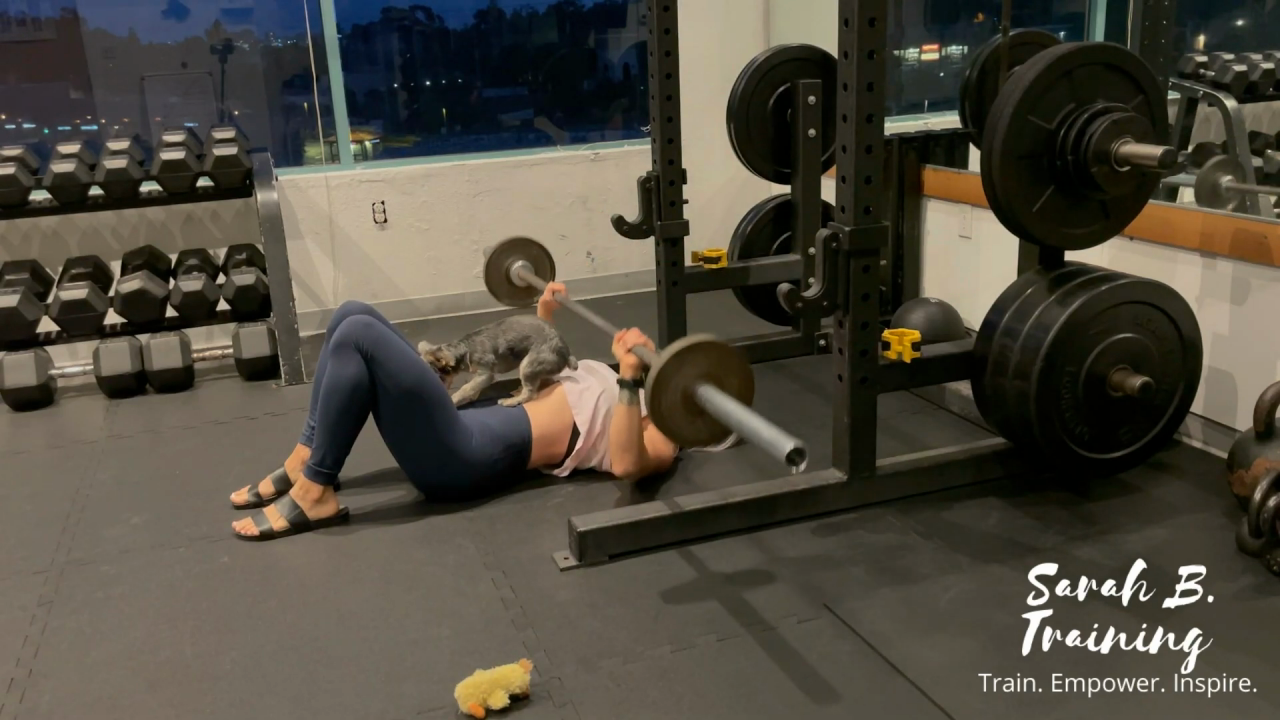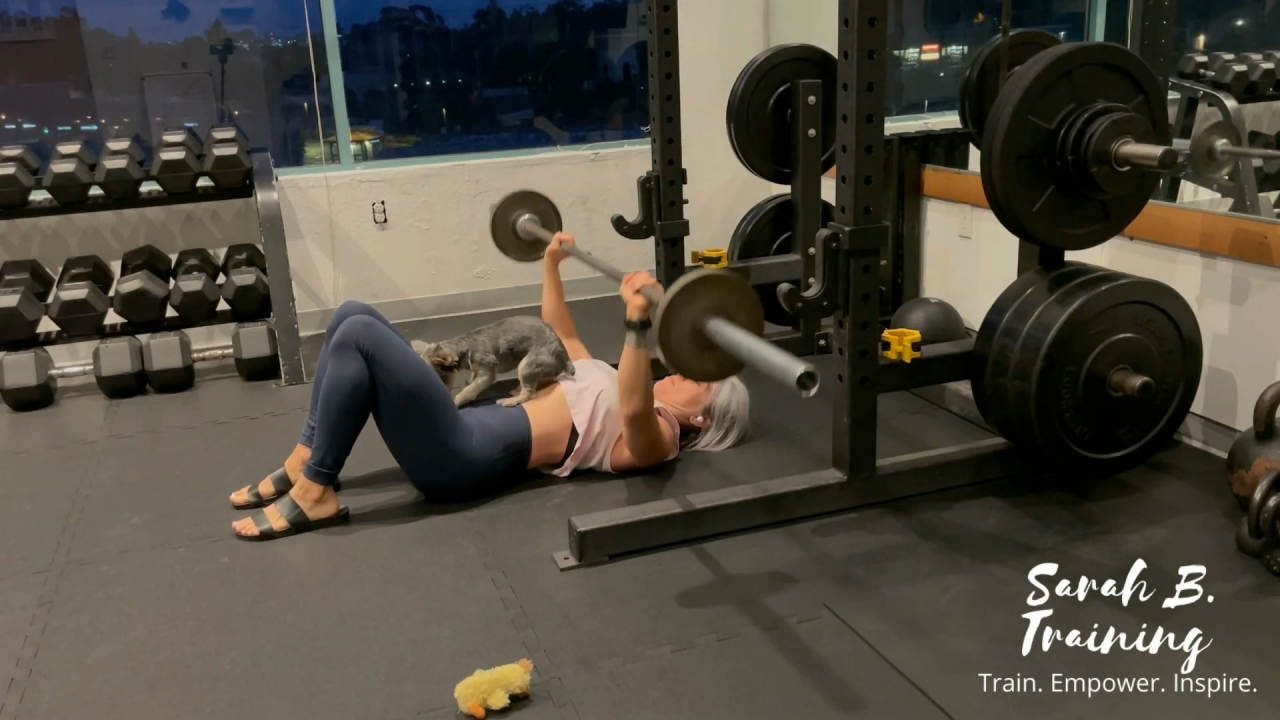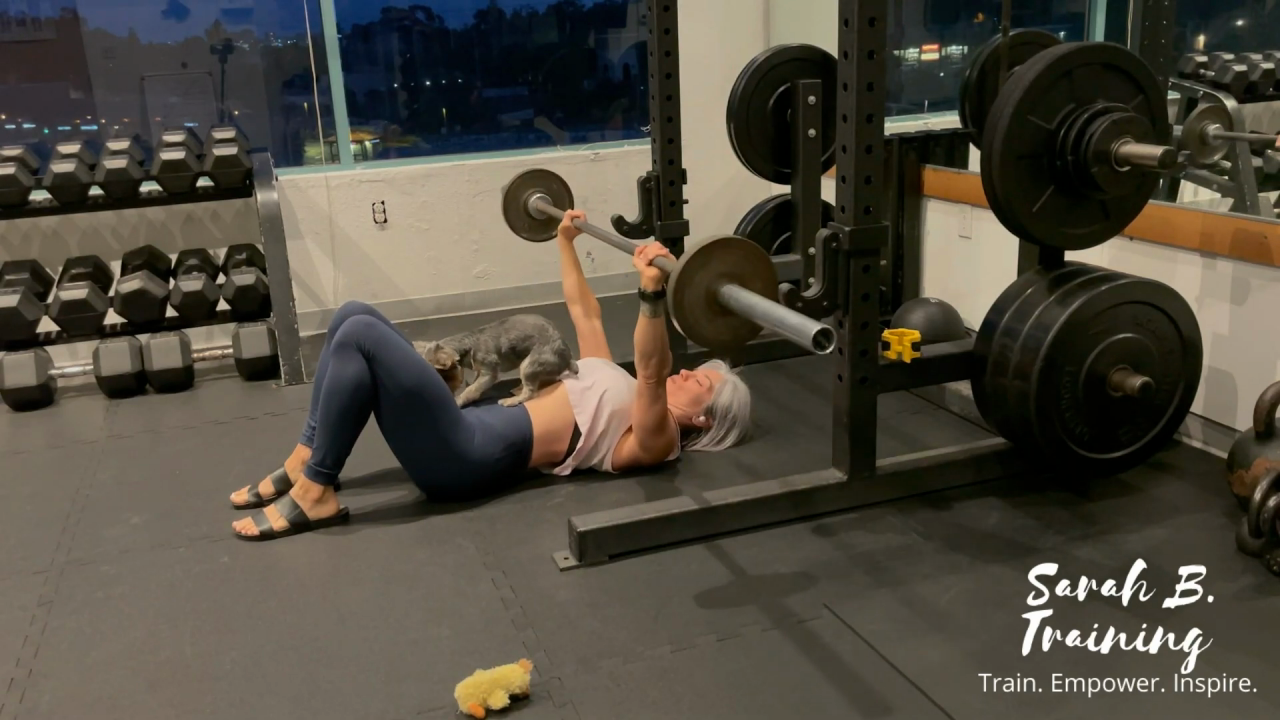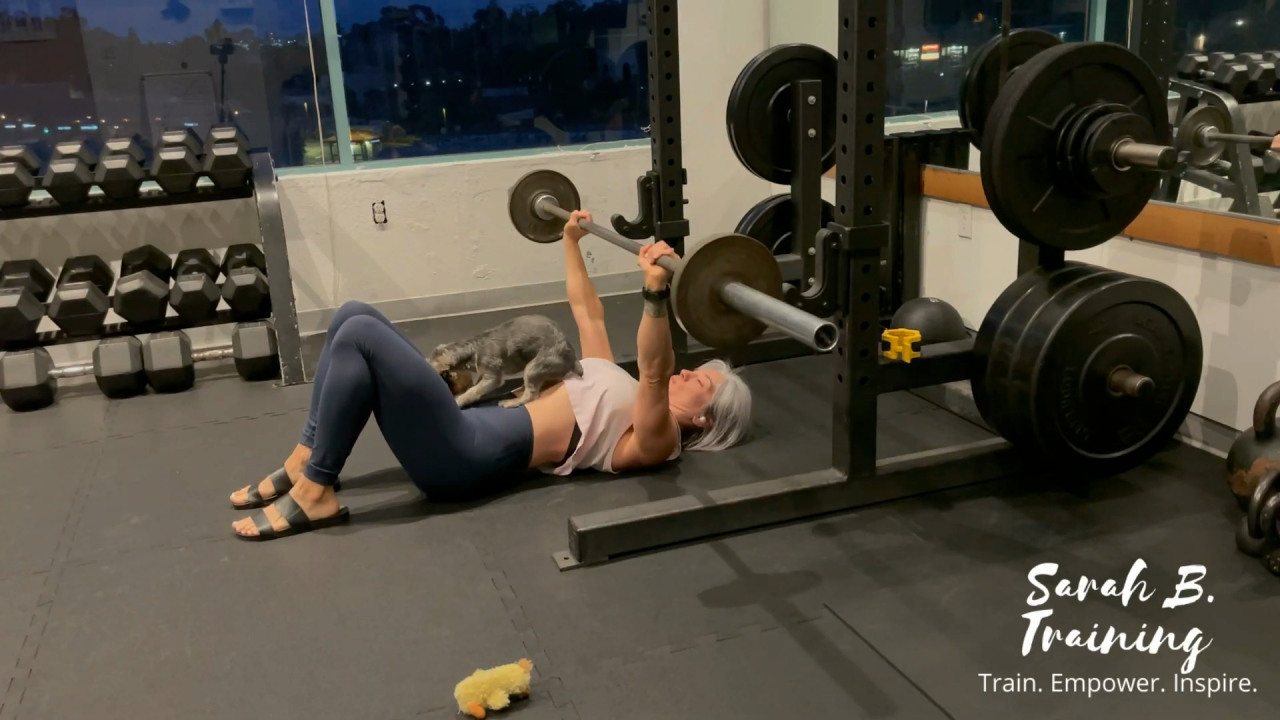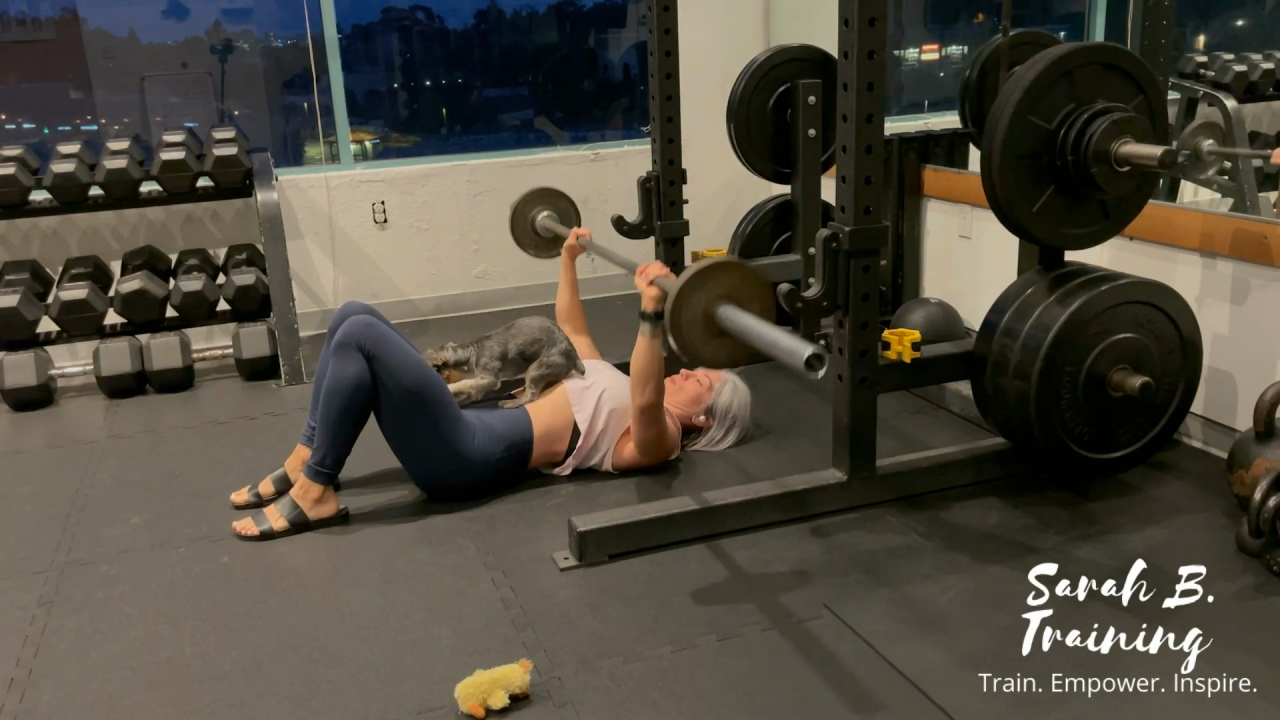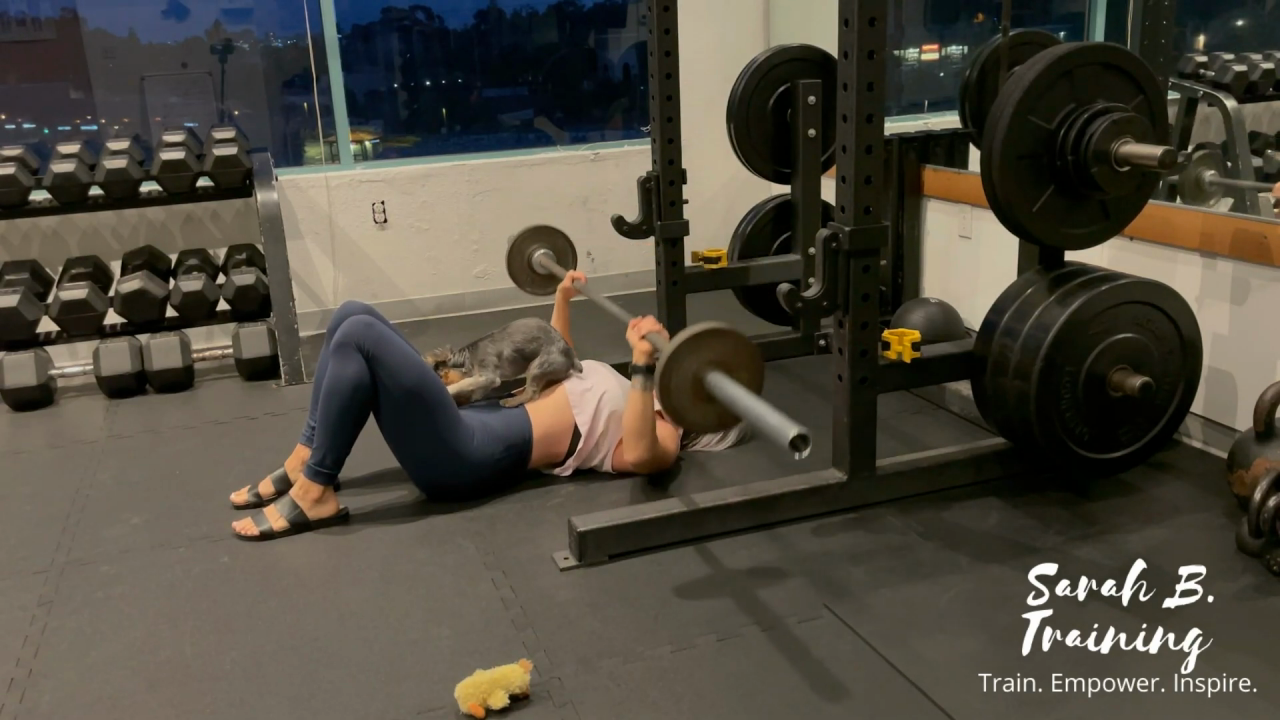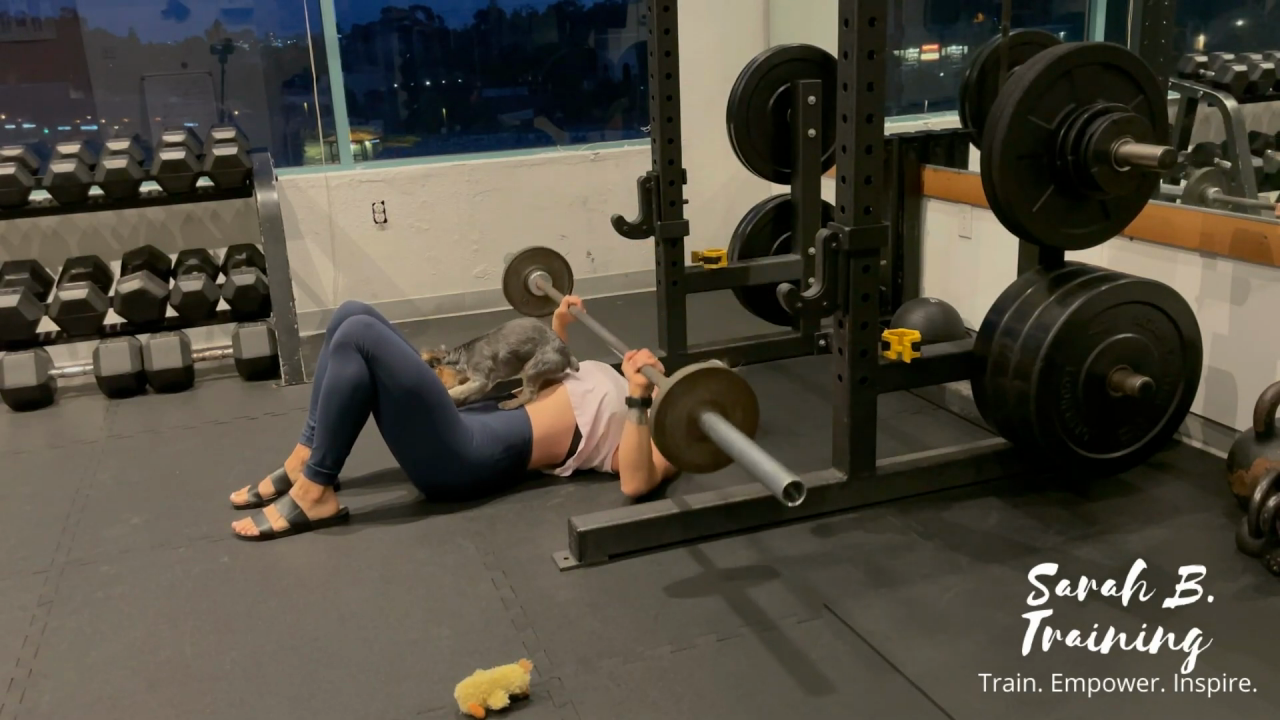
dt=0.2s
person 1, frame 1
left shoulder: (658, 437)
right shoulder: (625, 395)
left elbow: (627, 466)
left wrist: (632, 378)
right wrist: (544, 316)
left hip: (465, 457)
right hip: (469, 421)
left knee: (356, 335)
right knee: (354, 316)
left ankle: (314, 494)
right ankle: (299, 465)
person 1, frame 2
left shoulder: (656, 437)
right shoulder: (620, 388)
left elbow: (633, 409)
right elbow: (556, 330)
left wrist: (639, 321)
right wrist: (551, 265)
left hip: (467, 457)
right hip: (469, 424)
left knee: (358, 334)
right knee: (353, 314)
left ankle: (315, 494)
right ankle: (302, 464)
person 1, frame 3
left shoulder: (656, 437)
right shoulder: (621, 391)
left elbow: (651, 372)
right elbow: (584, 311)
left wrist: (652, 293)
right wrist: (565, 242)
left hip: (469, 457)
right hip: (471, 424)
left knee: (360, 336)
right knee: (354, 315)
left ankle: (315, 495)
right ankle: (302, 465)
person 1, frame 4
left shoulder: (656, 438)
right shoulder: (619, 389)
left elbow: (655, 372)
right elbow: (587, 312)
left wrist: (656, 291)
right wrist: (571, 242)
left hip: (469, 456)
right hip: (471, 424)
left knee: (360, 336)
right knee: (354, 315)
left ankle: (315, 494)
right ankle: (302, 465)
person 1, frame 5
left shoulder: (657, 439)
right shoulder: (619, 396)
left elbow: (647, 399)
right elbow: (571, 327)
left wrist: (652, 312)
right wrist: (569, 259)
left hip: (469, 457)
right hip: (471, 423)
left knee: (360, 333)
right knee: (353, 315)
left ankle: (315, 494)
right ankle: (301, 464)
person 1, frame 6
left shoulder: (661, 444)
right shoulder: (623, 397)
left elbow: (640, 450)
left wrist: (644, 365)
right wrist: (563, 297)
left hip: (469, 457)
right hip: (473, 421)
left knee: (360, 333)
right knee: (353, 314)
left ankle: (315, 495)
right ankle: (302, 464)
person 1, frame 7
left shoulder: (659, 444)
right shoulder: (623, 404)
left elbow: (636, 484)
left wrist: (640, 399)
right wrist: (559, 323)
left hip: (466, 457)
right hip: (475, 421)
left knee: (357, 335)
right knee: (353, 315)
left ankle: (314, 496)
right ankle: (298, 466)
